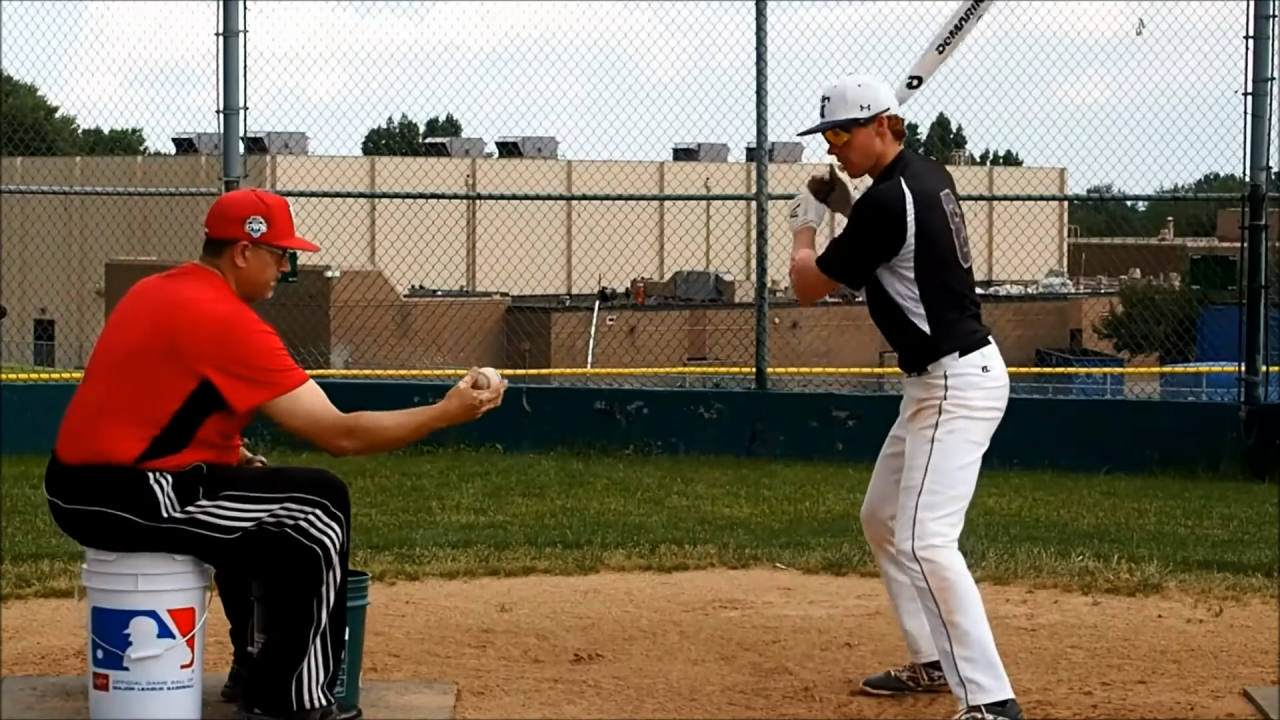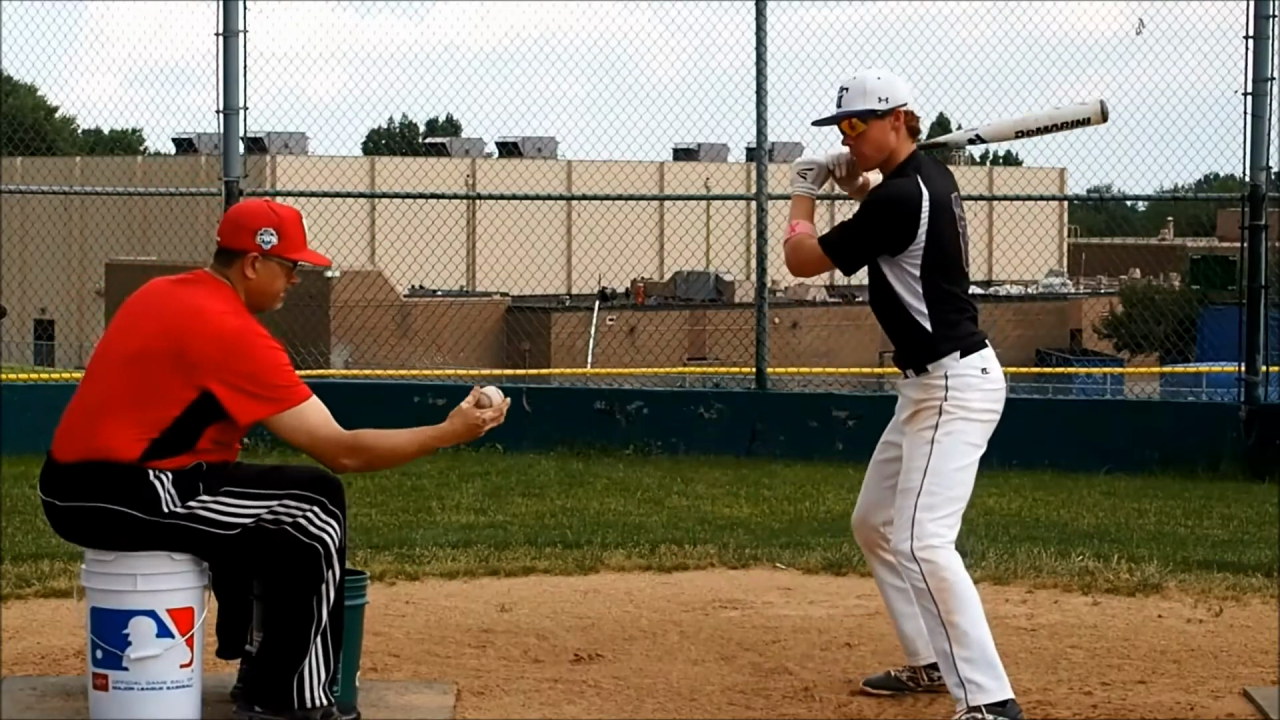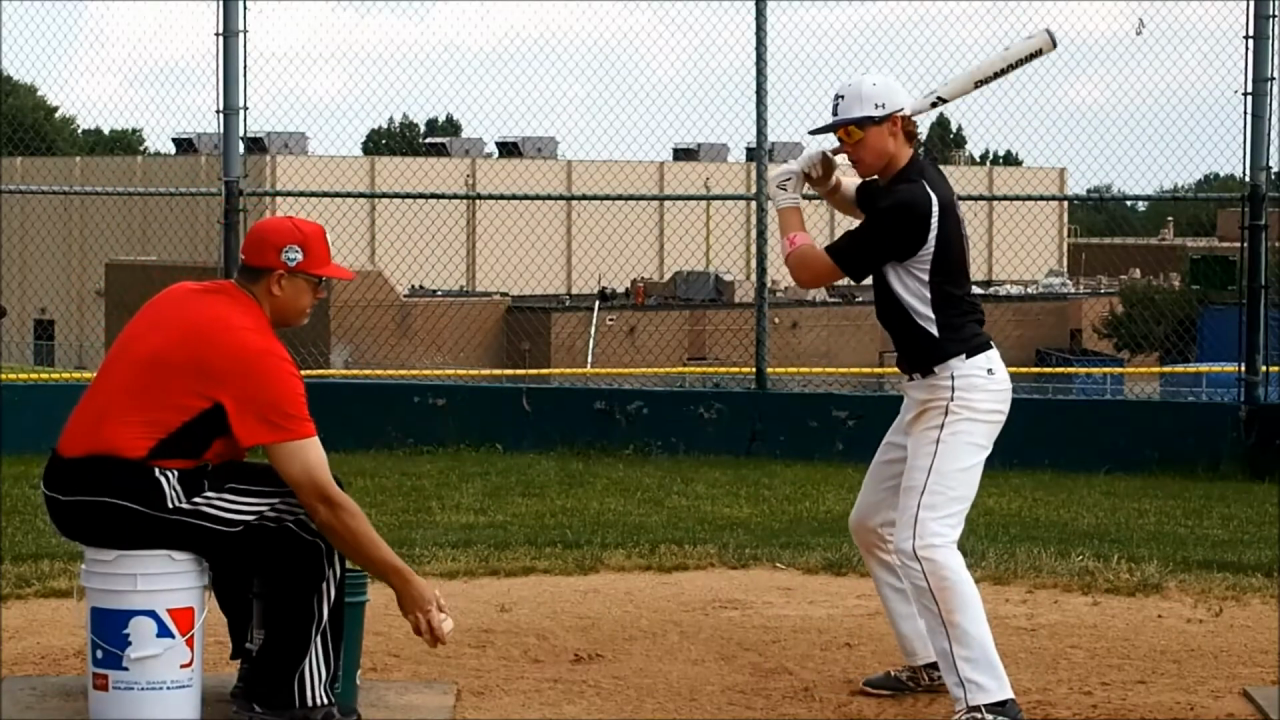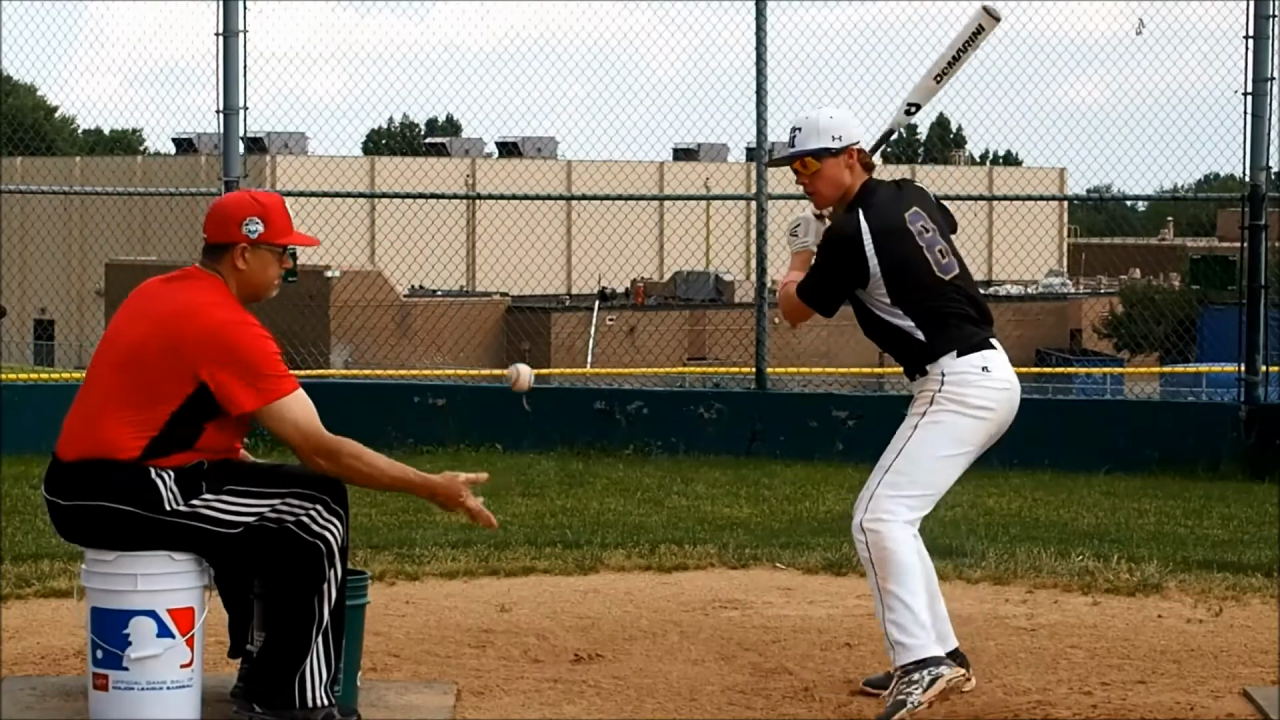
dt=0.4s
person 1, frame 1
left shoulder: (887, 201)
right shoulder: (927, 176)
left elbow: (807, 287)
left wrist: (806, 223)
right wrist: (845, 203)
left hip: (955, 382)
right hip: (938, 379)
left knee: (925, 538)
right knee: (883, 519)
right ankle: (932, 661)
person 1, frame 2
left shoulder: (906, 196)
right shoulder: (925, 177)
left elbow: (801, 259)
left wrist: (802, 192)
right wrist: (854, 181)
left hip: (953, 385)
right hip: (928, 383)
left knee: (922, 539)
right knee: (874, 522)
right ankle: (929, 661)
person 1, frame 3
left shoulder: (911, 201)
right shoulder: (911, 181)
left elbow: (811, 271)
right elbow: (863, 200)
left wrist: (787, 203)
right wrist: (824, 181)
left hip: (962, 387)
right hip: (932, 388)
left knee: (924, 540)
right knee: (873, 523)
right ankle: (931, 661)
person 1, frame 4
left shoulder: (847, 235)
right shoulder: (910, 194)
left elbow: (793, 310)
left wrist: (801, 246)
left hip: (961, 384)
right hip: (982, 376)
left knee: (881, 516)
right knee: (887, 514)
left ankle: (919, 665)
right ankle: (934, 653)
person 2, frame 1
left shoulder: (153, 290)
right shoulder: (229, 322)
right elbow: (340, 434)
left wrist: (243, 462)
right wrist: (446, 412)
left hip: (79, 487)
right hip: (124, 500)
left knee: (264, 501)
right knee: (317, 512)
left ankle: (260, 672)
person 2, frame 2
left shoulder: (160, 292)
right shoulder: (235, 334)
right elbow: (342, 451)
right wrist: (448, 433)
left hip: (75, 486)
right hip: (120, 497)
left knee: (264, 505)
right knee: (313, 511)
left ankle: (263, 675)
person 2, frame 3
left shoulder: (181, 297)
right shoulder: (258, 353)
right elbow: (325, 498)
right wrist: (403, 581)
left hip: (73, 486)
right hip: (118, 497)
left knee: (278, 494)
right knee: (307, 517)
left ankle: (264, 672)
person 2, frame 4
left shoulder: (154, 290)
right shoulder: (230, 327)
right elbow: (321, 447)
left wrist: (233, 457)
right wrist: (433, 488)
left hip: (79, 488)
right hip: (120, 500)
left knee: (280, 499)
right knee: (316, 517)
left ankle: (266, 670)
